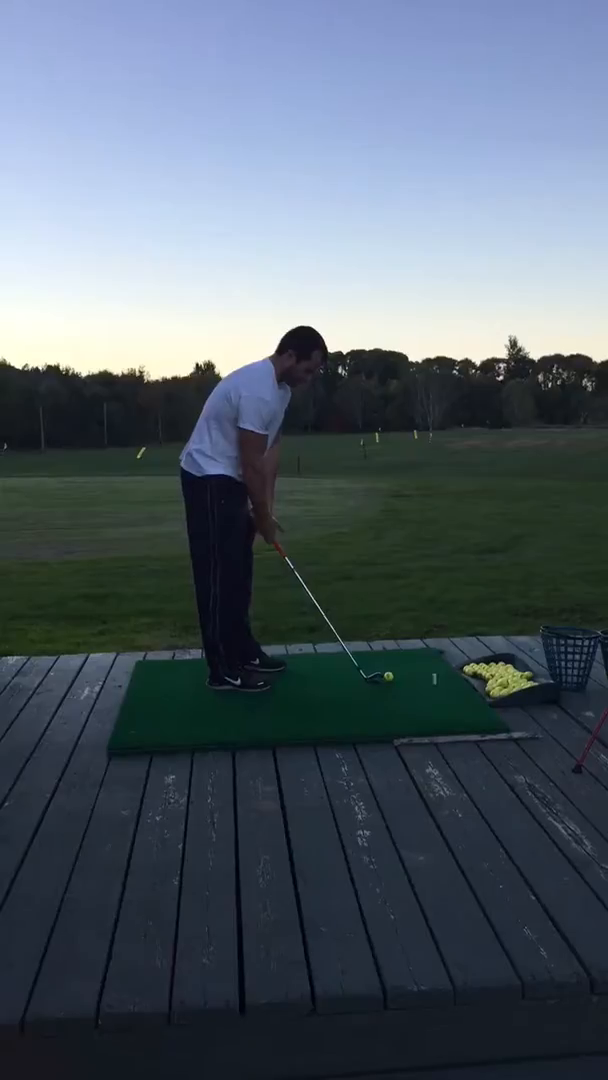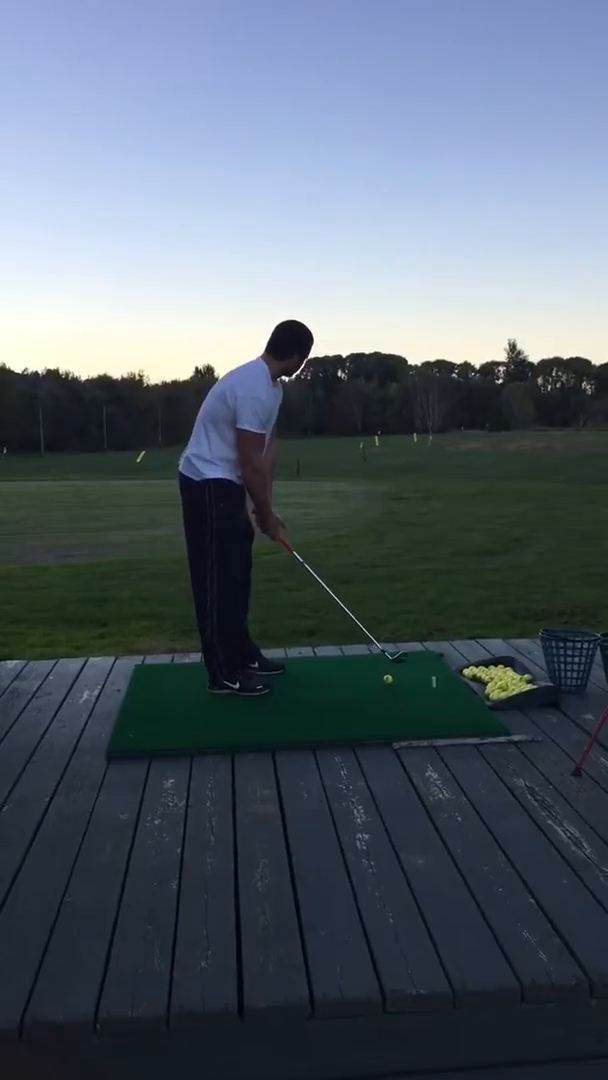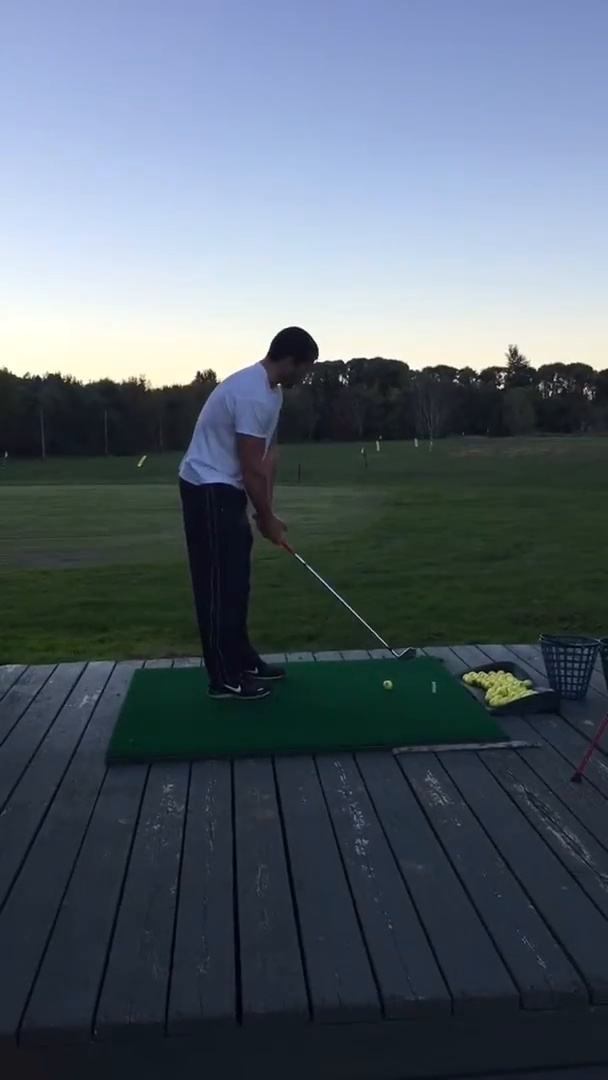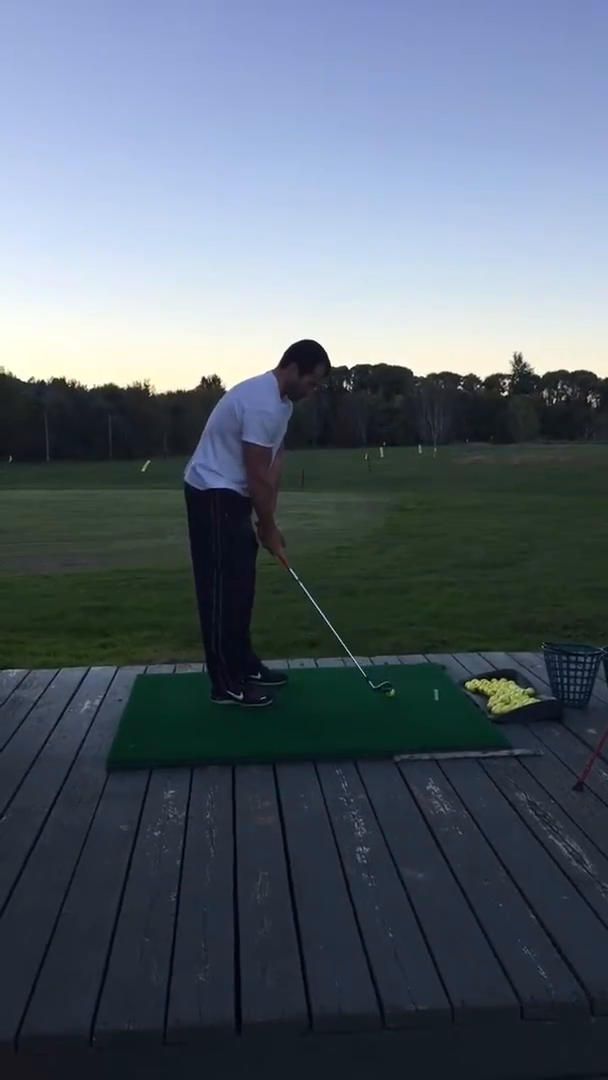
dt=0.7s
person 1, frame 1
left shoulder: (279, 388)
right shoulder: (257, 390)
left elbow: (270, 450)
right elbow: (252, 464)
left wrist: (267, 507)
right wrist: (263, 516)
left hip: (227, 481)
right hip: (209, 480)
left knee: (238, 571)
right knee: (221, 574)
left ankle: (243, 652)
right ankle: (224, 670)
person 1, frame 2
left shoulder: (268, 385)
right shoulder: (254, 390)
left elbow: (267, 450)
right elbow: (251, 463)
left wrist: (266, 505)
right wrist: (266, 514)
left hip: (225, 484)
right hip: (208, 484)
left knee: (237, 574)
right knee: (218, 579)
left ankle: (242, 654)
right ankle: (223, 674)
person 1, frame 3
left shoulder: (270, 391)
right shoulder: (252, 395)
left elbow: (267, 455)
right elbow: (252, 468)
left wrist: (267, 510)
right wrist: (267, 518)
left hip: (226, 489)
right hip: (208, 490)
left knee: (235, 579)
right knee: (218, 583)
left ankle: (242, 659)
right ankle: (224, 678)
person 1, frame 4
left shoulder: (280, 401)
right shoulder: (261, 403)
left elbow: (273, 465)
right elbow: (258, 477)
left wrist: (268, 521)
right wrist: (269, 529)
left hip: (230, 494)
right hip: (213, 494)
left knee: (240, 584)
right knee: (223, 588)
left ankle: (244, 664)
right ankle: (226, 684)
